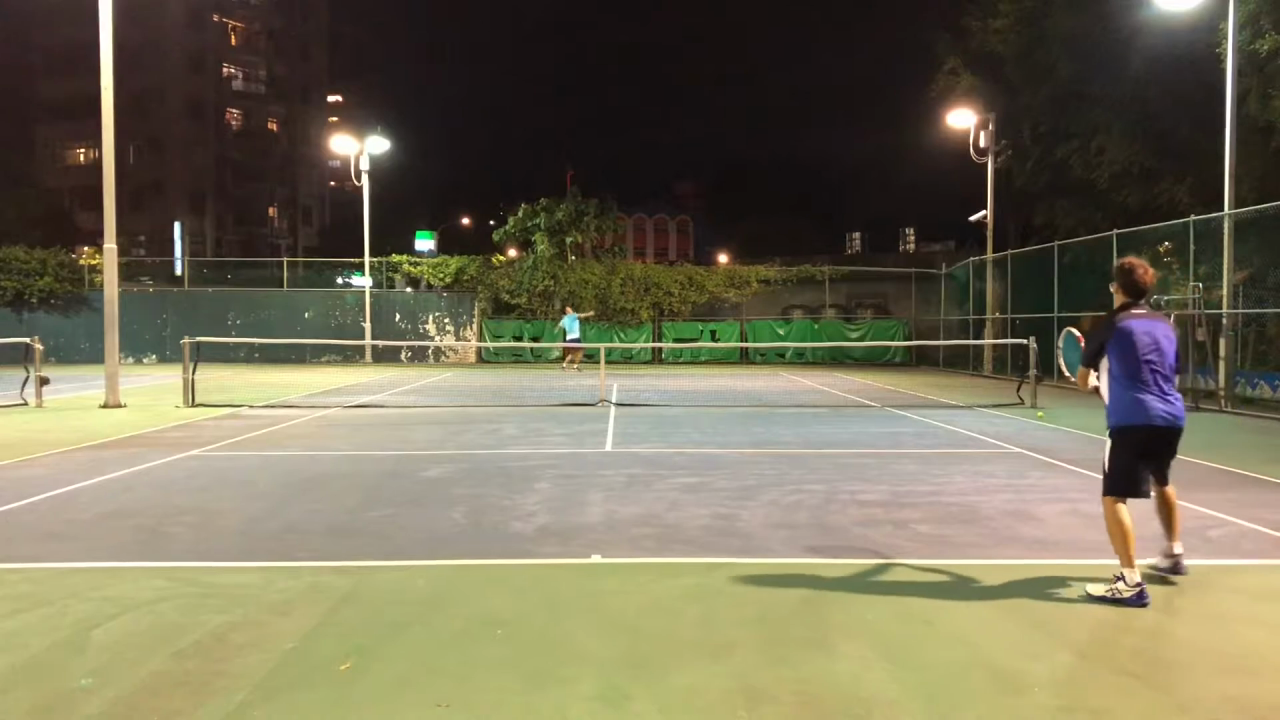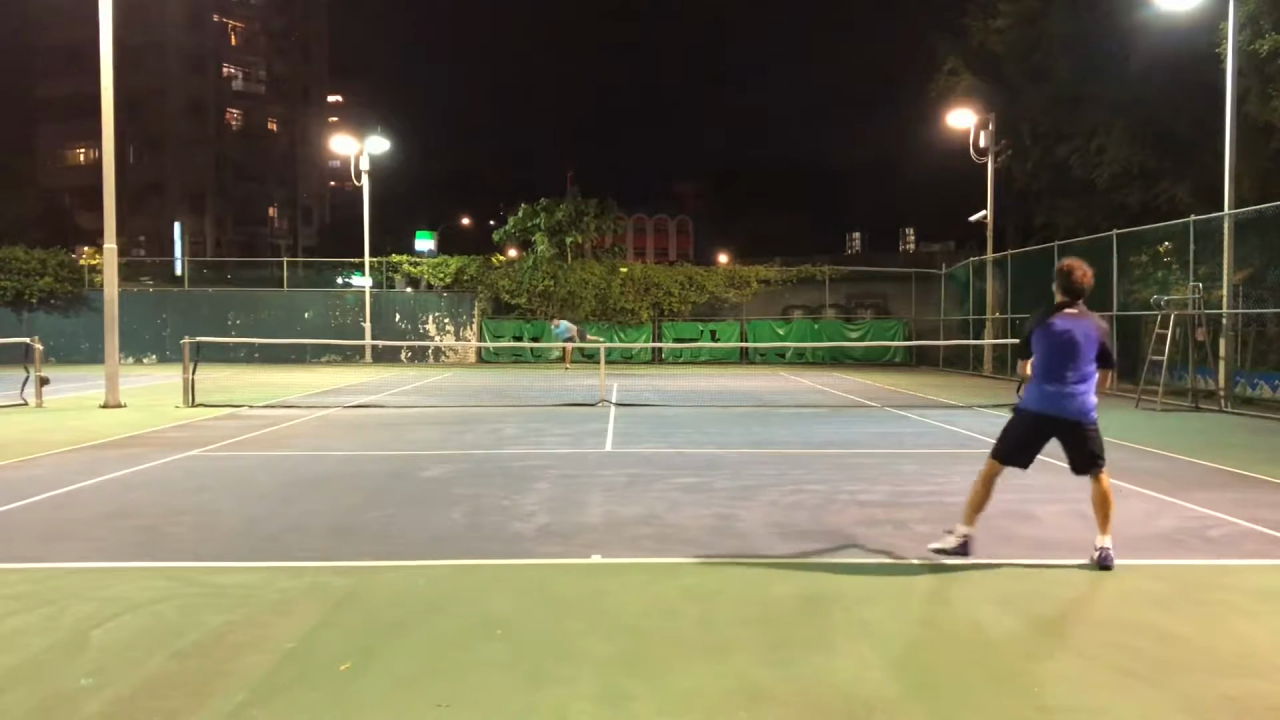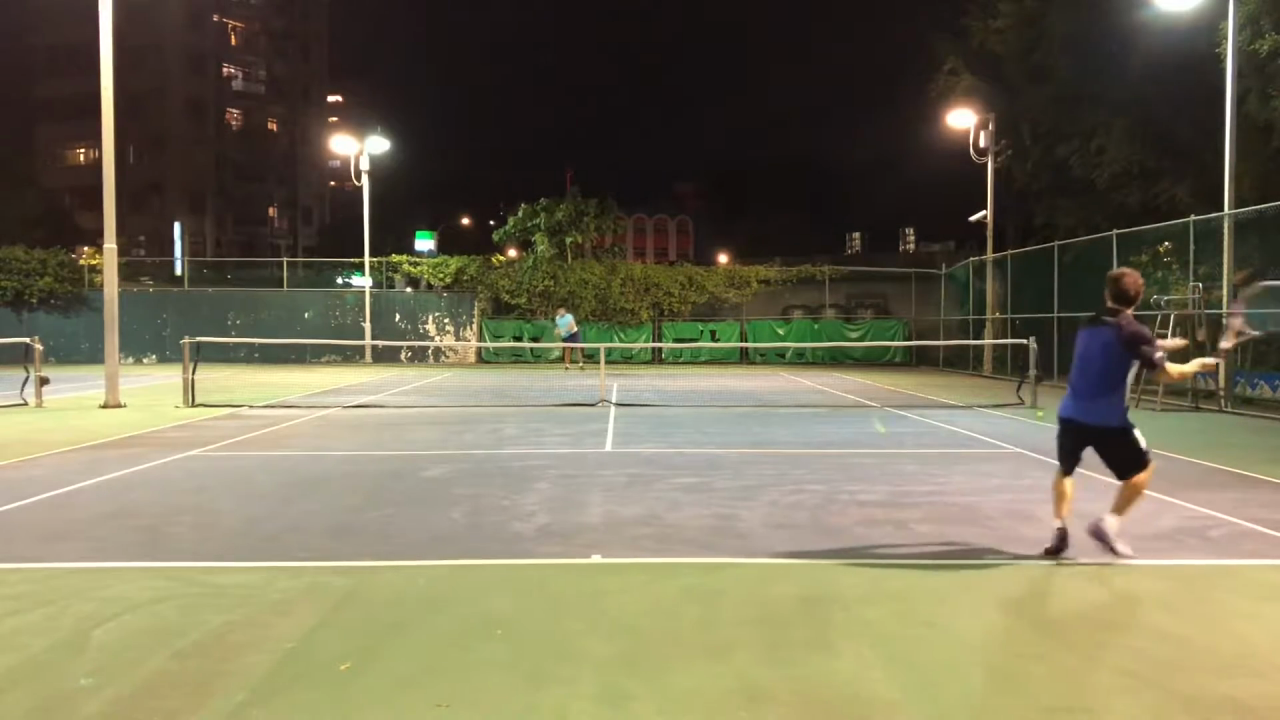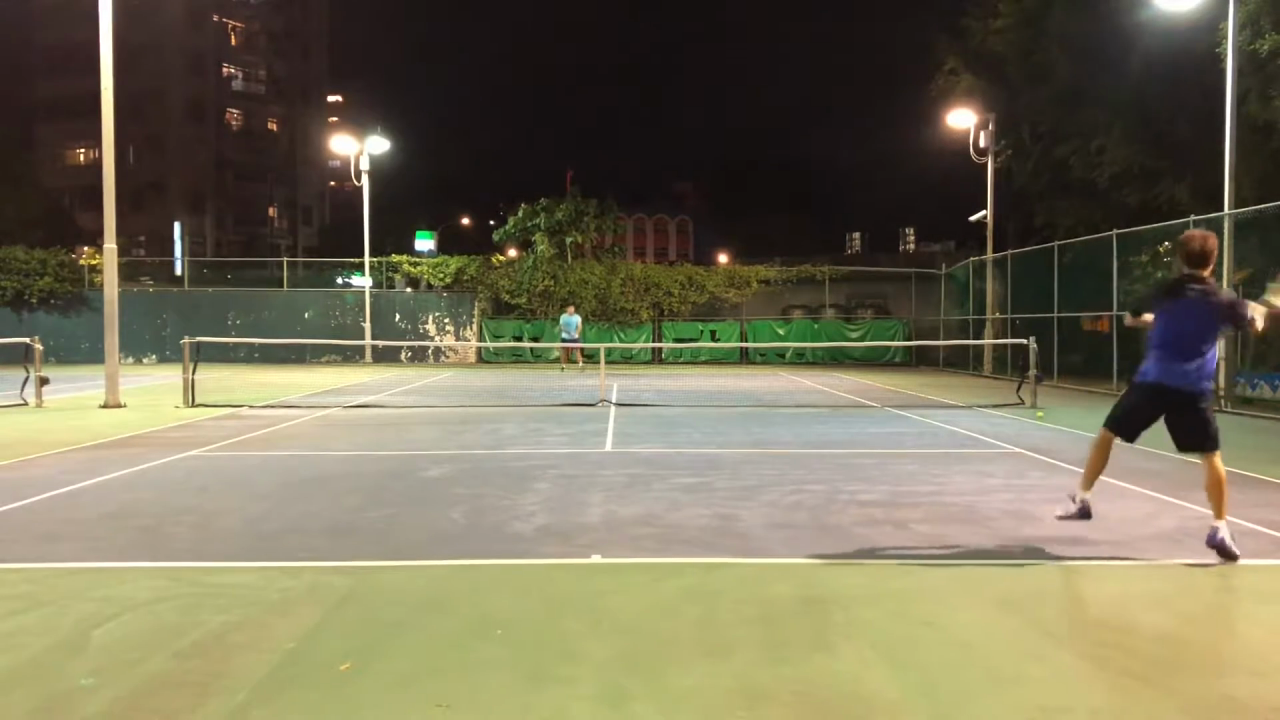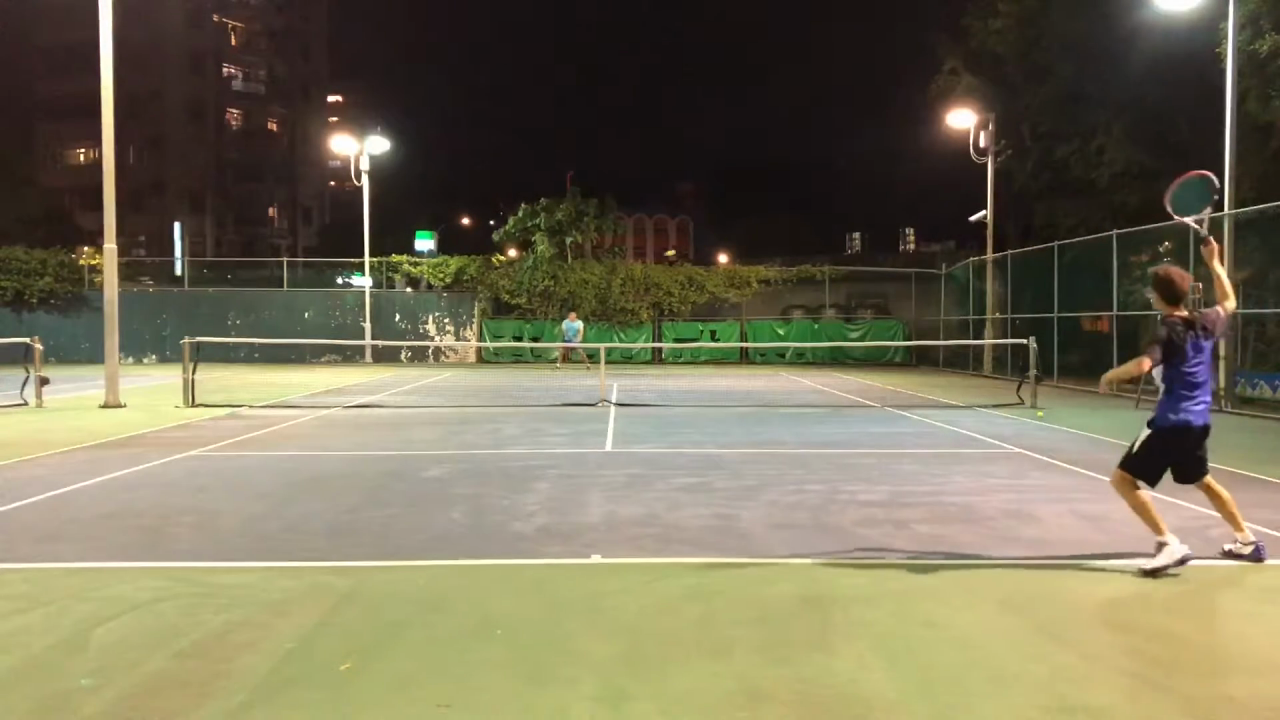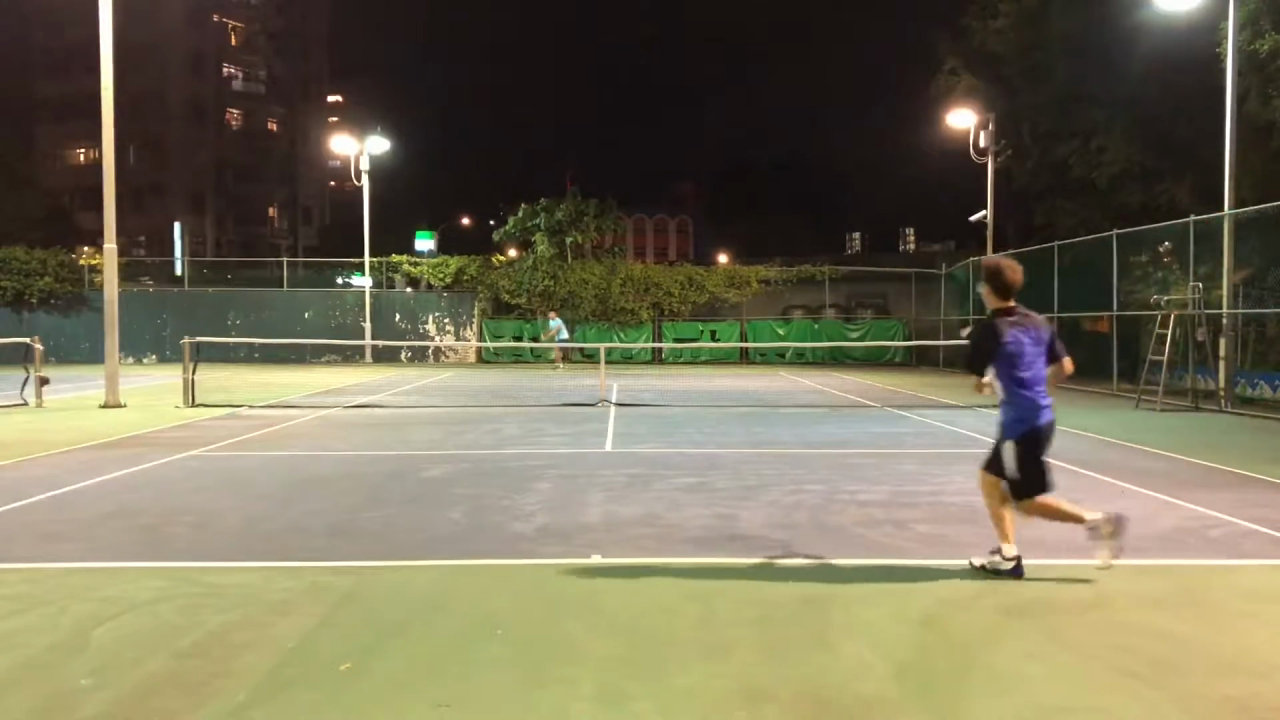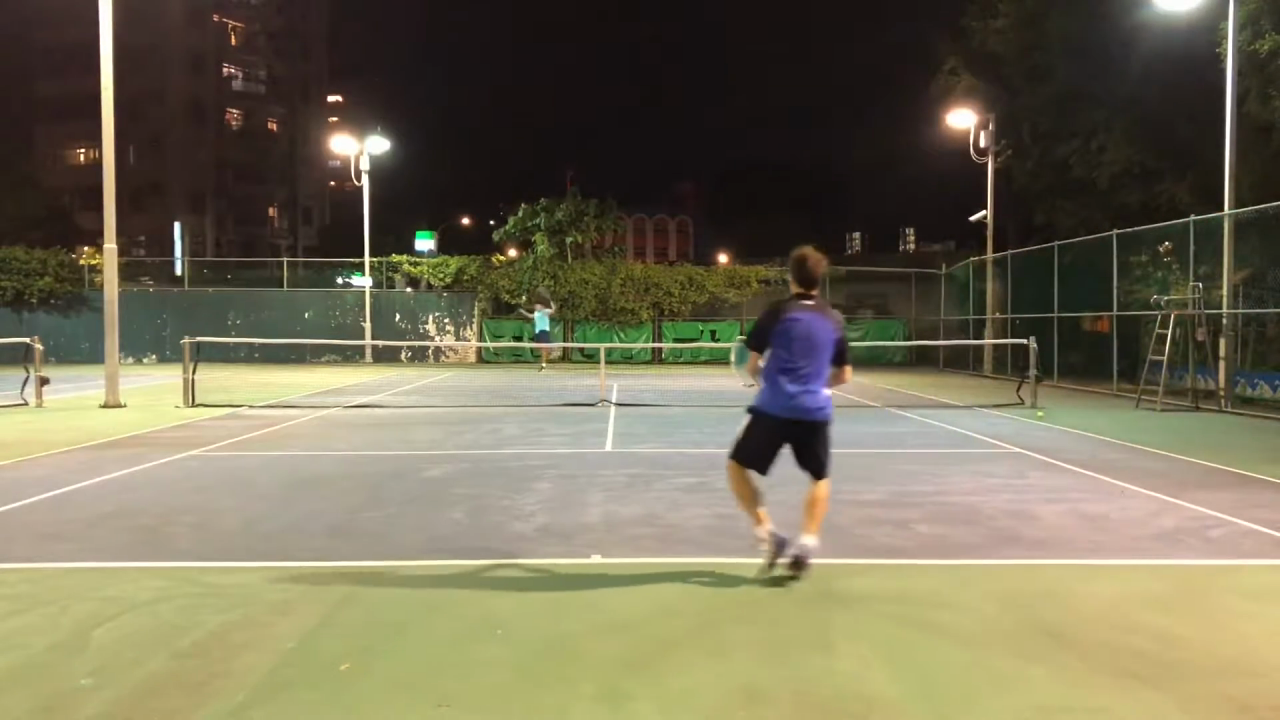
dt=0.5s
person 1, frame 1
left shoulder: (1109, 326)
right shoulder: (1167, 326)
left elbow: (1082, 379)
left wrist: (1096, 385)
left hip: (1133, 420)
right hip: (1172, 418)
left knee: (1114, 499)
right knee: (1161, 484)
left ankle: (1131, 582)
right ankle: (1173, 554)
person 1, frame 2
left shoulder: (1040, 323)
right shoulder: (1099, 327)
left elbow: (1022, 369)
right elbow: (1105, 379)
left hip: (1036, 407)
right hip: (1079, 413)
left knee: (991, 468)
right knee: (1099, 474)
left ankle: (963, 535)
right ankle: (1103, 547)
person 1, frame 3
left shoulder: (1089, 325)
right shoulder: (1134, 332)
right elbow: (1167, 374)
left wrist: (1159, 345)
right wrist: (1198, 364)
left hip: (1070, 415)
right hip: (1105, 420)
left knee: (1064, 473)
right knee: (1142, 471)
left ankle: (1059, 528)
right ankle: (1108, 523)
person 1, frame 4
left shoulder: (1168, 291)
right shoulder: (1223, 299)
left elbow: (1134, 320)
right elbow: (1255, 325)
right wrist: (1257, 312)
left hip: (1152, 382)
right hip: (1192, 389)
left knee: (1107, 435)
right knee: (1211, 458)
left ankle: (1082, 500)
right ankle: (1219, 529)
person 1, frame 5
left shoulder: (1168, 332)
right shoulder: (1204, 323)
left elbow: (1142, 365)
right elbow: (1228, 304)
left wrist: (1111, 375)
right wrist: (1214, 263)
left hip: (1172, 421)
right hip: (1197, 420)
left knee: (1123, 480)
right knee: (1203, 480)
left ankle: (1169, 544)
right ankle: (1247, 541)
person 1, frame 6
left shoulder: (987, 330)
right shoulder: (1036, 323)
left elbow: (977, 380)
right elbow: (1066, 368)
left wrist: (983, 383)
left hip: (1022, 424)
right hip: (1038, 420)
left knee: (1028, 502)
right knee: (989, 480)
left ankle: (1098, 522)
right ankle: (1007, 555)
person 1, frame 7
left shoulder: (777, 311)
right shoulder: (834, 320)
left elbow: (753, 363)
right elbow: (843, 376)
left wrist: (761, 376)
left hip: (773, 408)
right hip: (815, 412)
left knee: (737, 470)
right knee: (820, 480)
left ankle: (768, 536)
right ankle: (806, 544)
